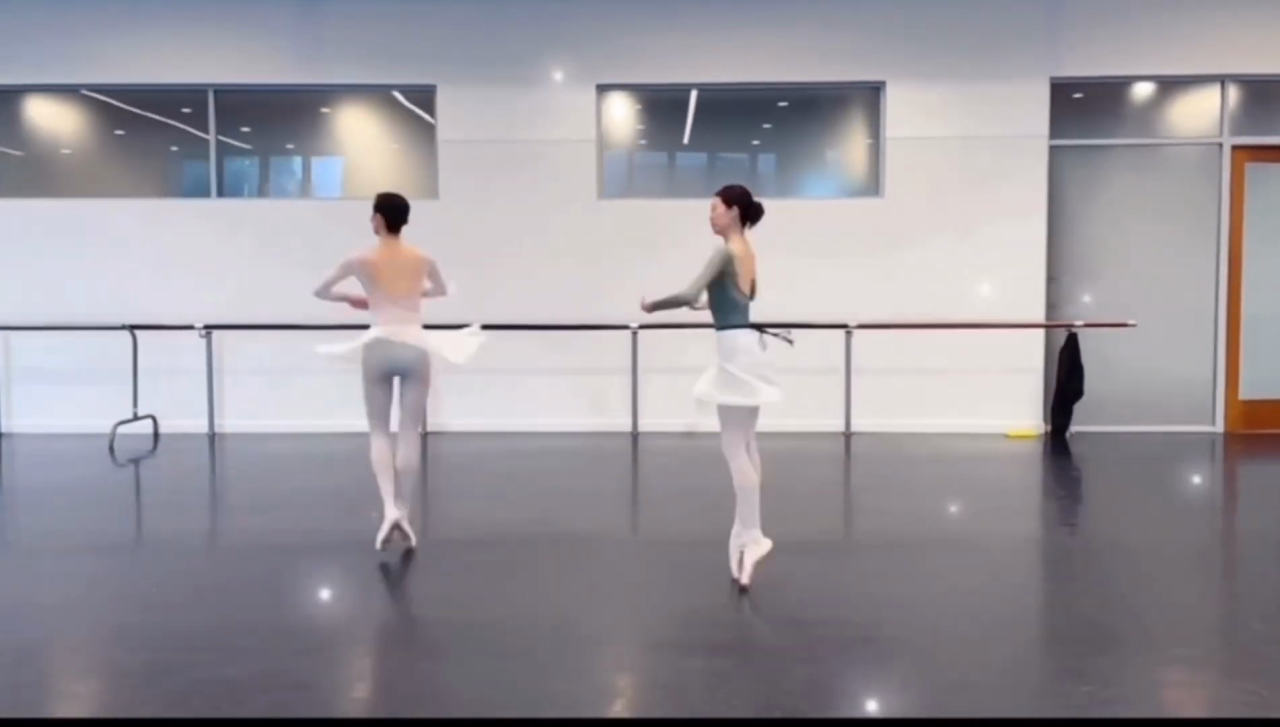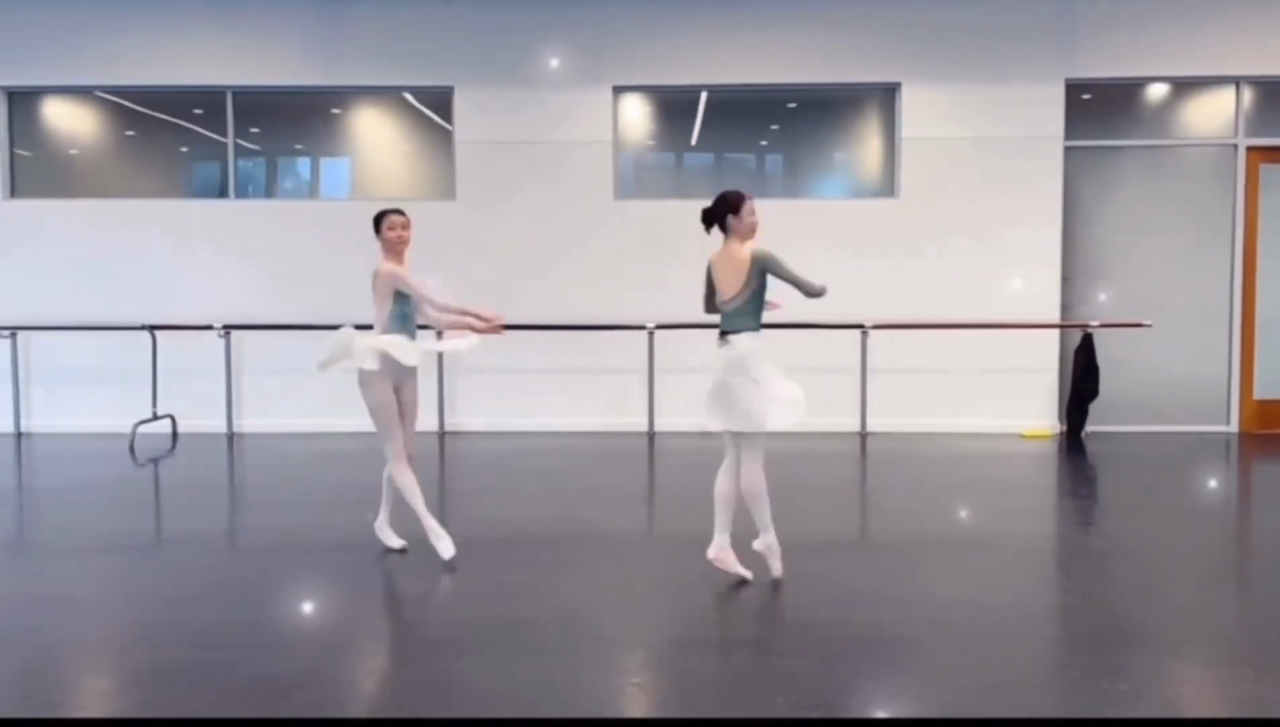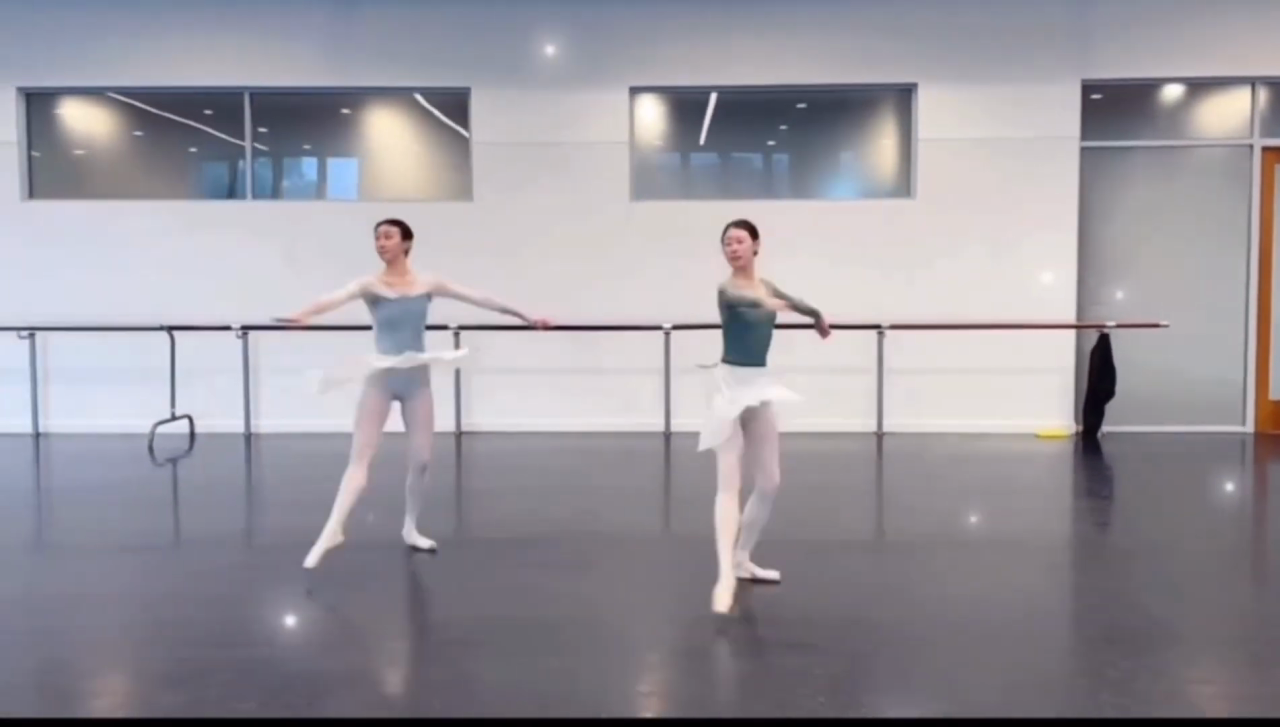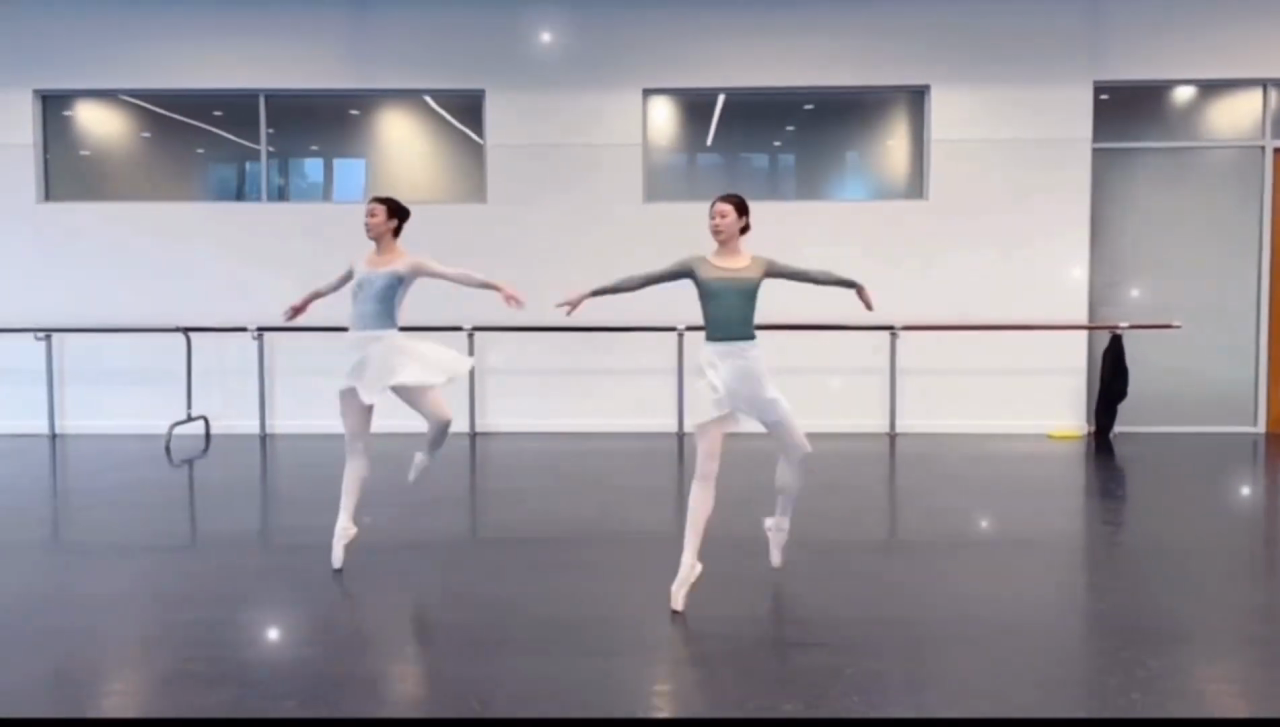
dt=0.2s
person 1, frame 1
left shoulder: (725, 253)
right shoulder: (742, 252)
left elbow: (689, 295)
left wrist: (652, 304)
right wrist: (704, 300)
left hip: (737, 352)
right hip: (741, 348)
left knee: (734, 450)
right knee: (744, 448)
left ankle: (751, 536)
right ankle: (744, 533)
person 1, frame 2
left shoulder: (717, 260)
right shoulder: (756, 255)
right elbow: (813, 290)
right wrist: (815, 285)
left hip: (729, 356)
right hip: (748, 355)
left knee: (735, 459)
right knee: (751, 459)
left ankle: (721, 543)
right ankle: (768, 539)
person 1, frame 3
left shoulder: (765, 285)
right shoulder: (729, 287)
left elbow: (797, 303)
right elbow: (743, 301)
right wrist: (766, 305)
left hip: (760, 387)
right hip: (731, 387)
left knee: (769, 483)
right knee: (729, 484)
left ankle: (740, 557)
right ankle: (725, 575)
person 1, frame 4
left shoulder: (762, 265)
right shoulder: (697, 265)
left elbow: (814, 276)
right elbow: (642, 278)
left wrist: (855, 285)
right wrist: (589, 293)
left hip: (751, 367)
right hip: (715, 366)
left knee: (796, 450)
right knee: (705, 472)
left ankle: (779, 523)
right ankle: (687, 563)
person 2, frame 1
left shoulder: (360, 260)
right shoulder: (424, 260)
left elbow: (321, 291)
right elbow: (441, 290)
left wrist: (350, 299)
left hip: (379, 351)
right hip: (417, 350)
left knee: (380, 433)
right knee: (409, 435)
left ankle: (390, 508)
right ankle: (402, 510)
person 2, frame 2
left shoulder: (402, 275)
right shoulder: (388, 271)
left elbow: (426, 309)
right elbow: (433, 305)
left wrist: (476, 317)
right wrist: (476, 323)
left hip: (401, 366)
right hip: (378, 364)
left knee: (401, 451)
right knee: (396, 453)
left ankle: (383, 521)
right ankle: (429, 523)
person 2, frame 3
left shoulder: (428, 283)
right shoulder: (369, 285)
left elbow: (479, 299)
right elbow: (334, 299)
left wrist: (526, 317)
right wrist: (304, 314)
left hip: (417, 380)
right hip: (380, 378)
left knee: (421, 461)
right knee: (360, 460)
left ankle: (411, 528)
right ankle: (332, 531)
person 2, frame 4
left shoulder: (408, 263)
right shoulder: (360, 264)
left elbow: (457, 274)
right elbow: (333, 284)
left wrist: (499, 287)
right wrist: (305, 301)
left hip: (393, 355)
right hip: (358, 359)
left knee: (442, 418)
right knee: (355, 450)
left ankle: (425, 456)
right ankle: (344, 525)
